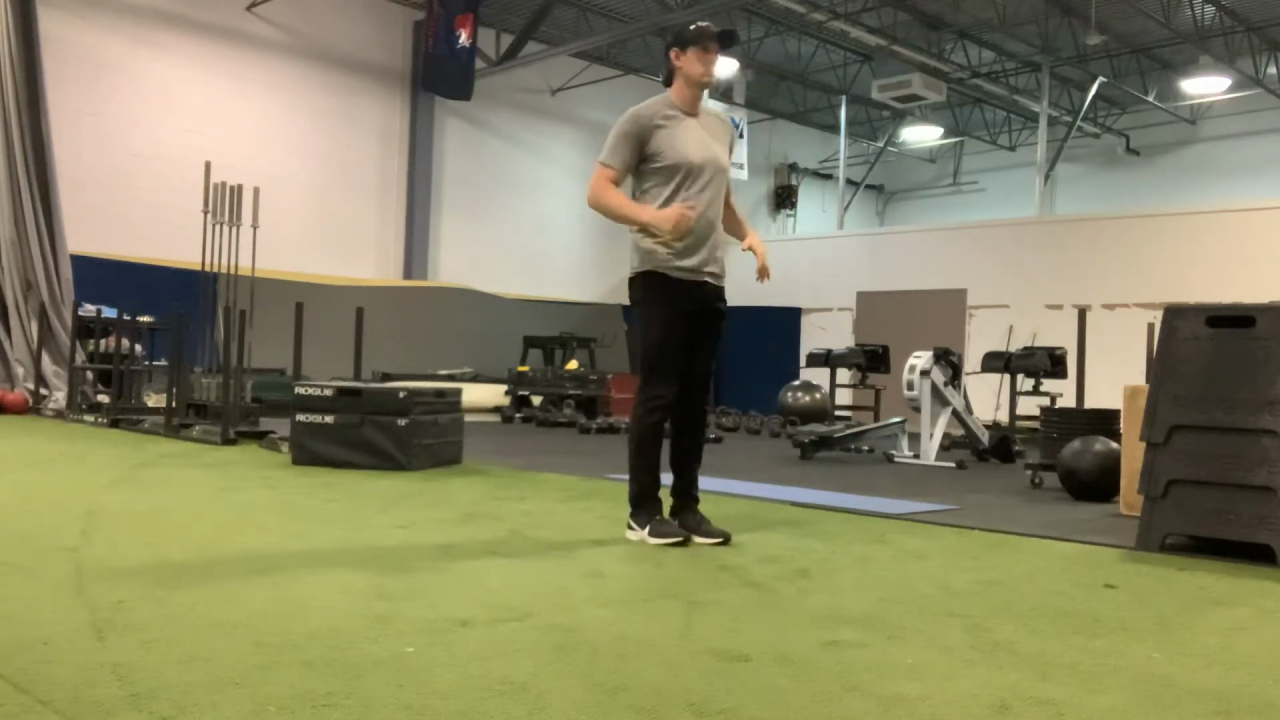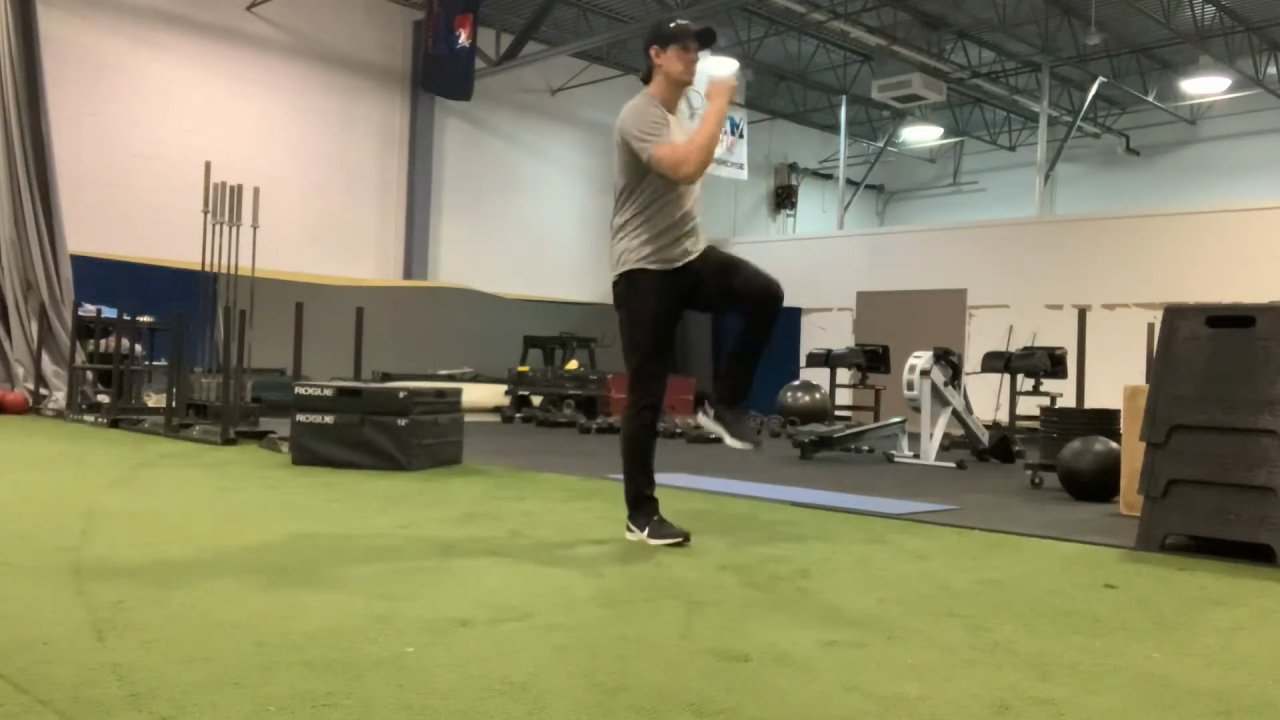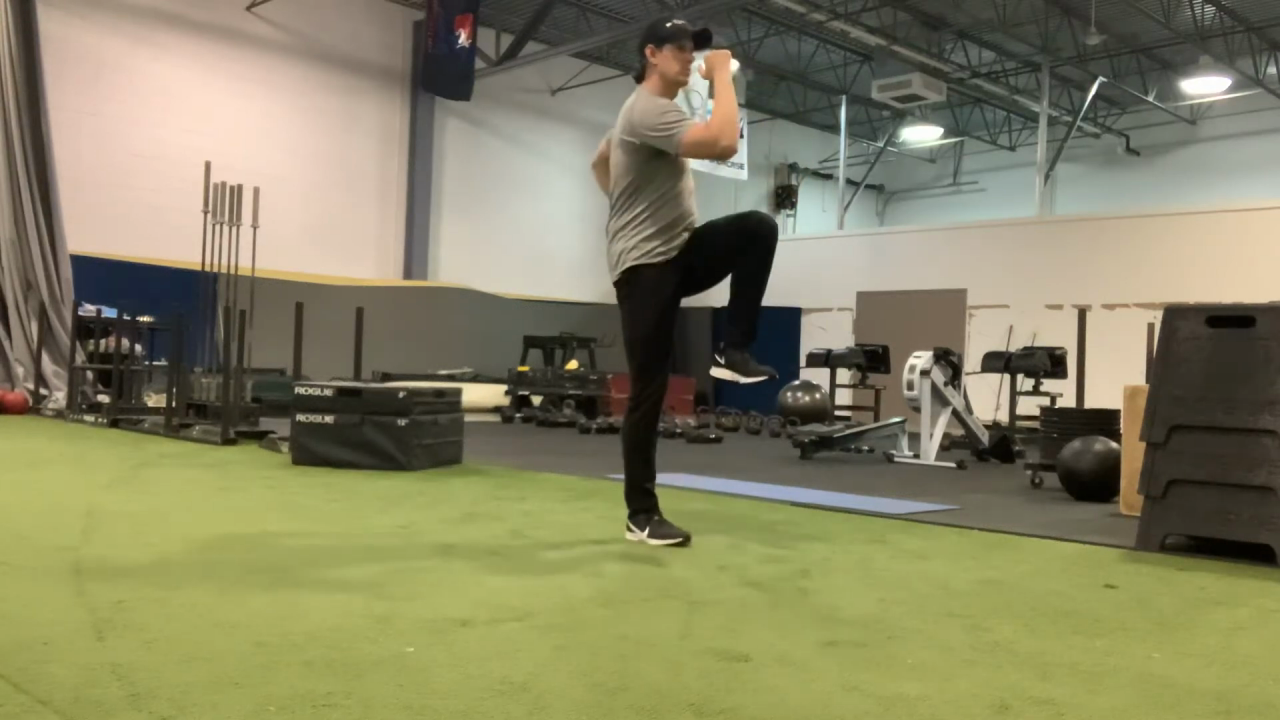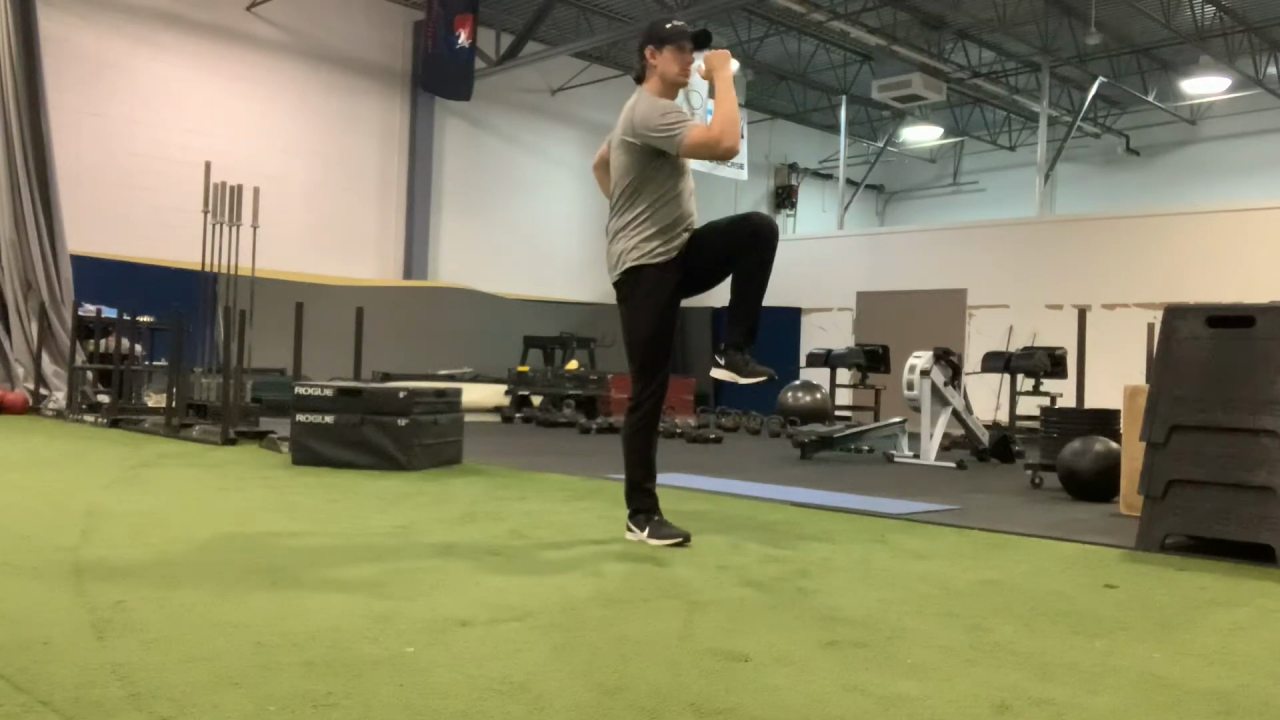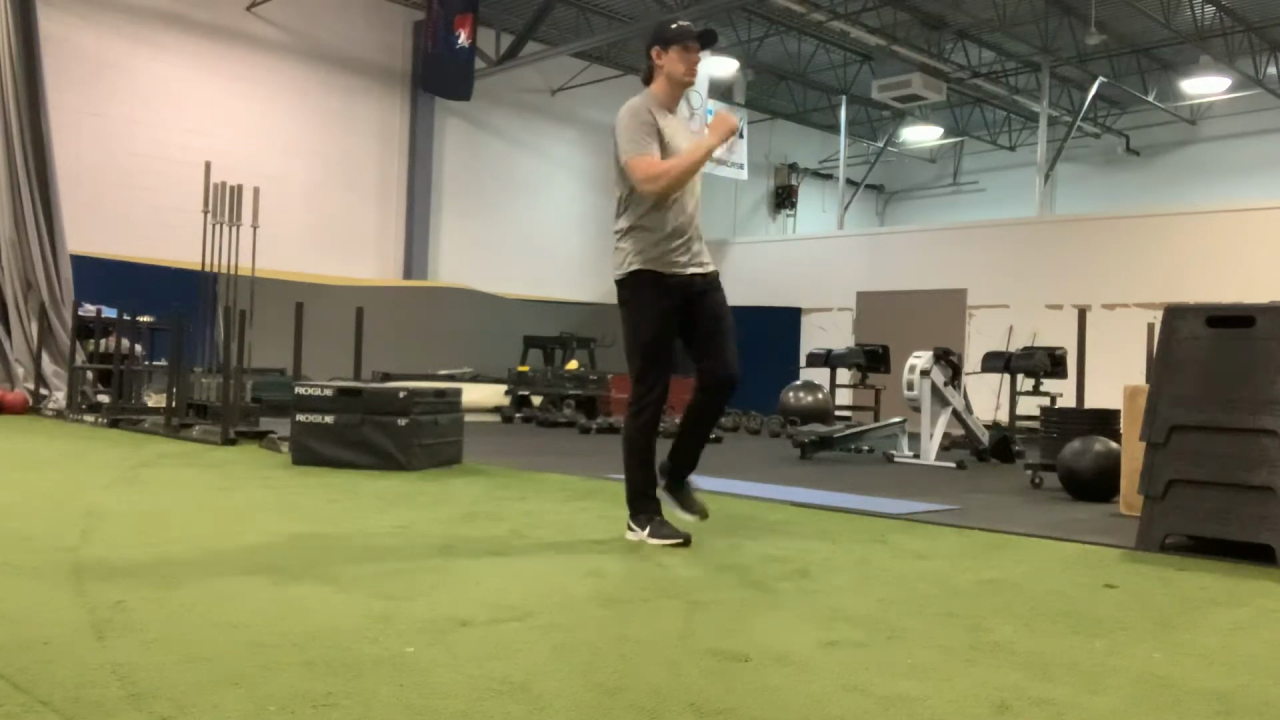
dt=0.4s
person 1, frame 1
left shoulder: (721, 128)
right shoulder: (644, 119)
right elbow: (598, 192)
left wrist: (747, 233)
right wrist: (650, 217)
left hip: (708, 282)
right hip: (660, 278)
left knee: (695, 399)
right knee: (658, 396)
left ankle: (685, 506)
right ankle: (643, 512)
person 1, frame 2
left shoulder: (680, 117)
right shoulder: (641, 113)
right elbow: (687, 168)
right wrist: (717, 106)
left hip: (692, 259)
right hip: (644, 270)
left knee: (766, 296)
right knee: (646, 395)
left ankle: (724, 407)
right ankle: (641, 515)
person 1, frame 3
left shoulder: (653, 109)
right shoulder: (648, 110)
left elbow: (599, 161)
right elbow: (724, 144)
right wrist: (722, 76)
left hip: (681, 250)
right hip: (644, 263)
left knee: (759, 228)
right knee: (648, 391)
left ankle: (734, 351)
right ankle: (641, 514)
person 1, frame 4
left shoulder: (652, 109)
right shoulder: (650, 111)
left elbow: (600, 163)
right elbow: (725, 144)
right wrist: (723, 76)
left hip: (680, 252)
right hip: (644, 264)
left knee: (759, 229)
right knee: (649, 392)
left ankle: (734, 353)
right ankle: (641, 515)
person 1, frame 5
left shoulder: (682, 121)
right shoulder: (638, 114)
right elbow: (652, 184)
right wrist: (713, 139)
left hip: (695, 269)
right hip: (649, 273)
left knee: (722, 376)
right knee: (650, 396)
left ankle: (676, 478)
right ankle: (643, 515)
